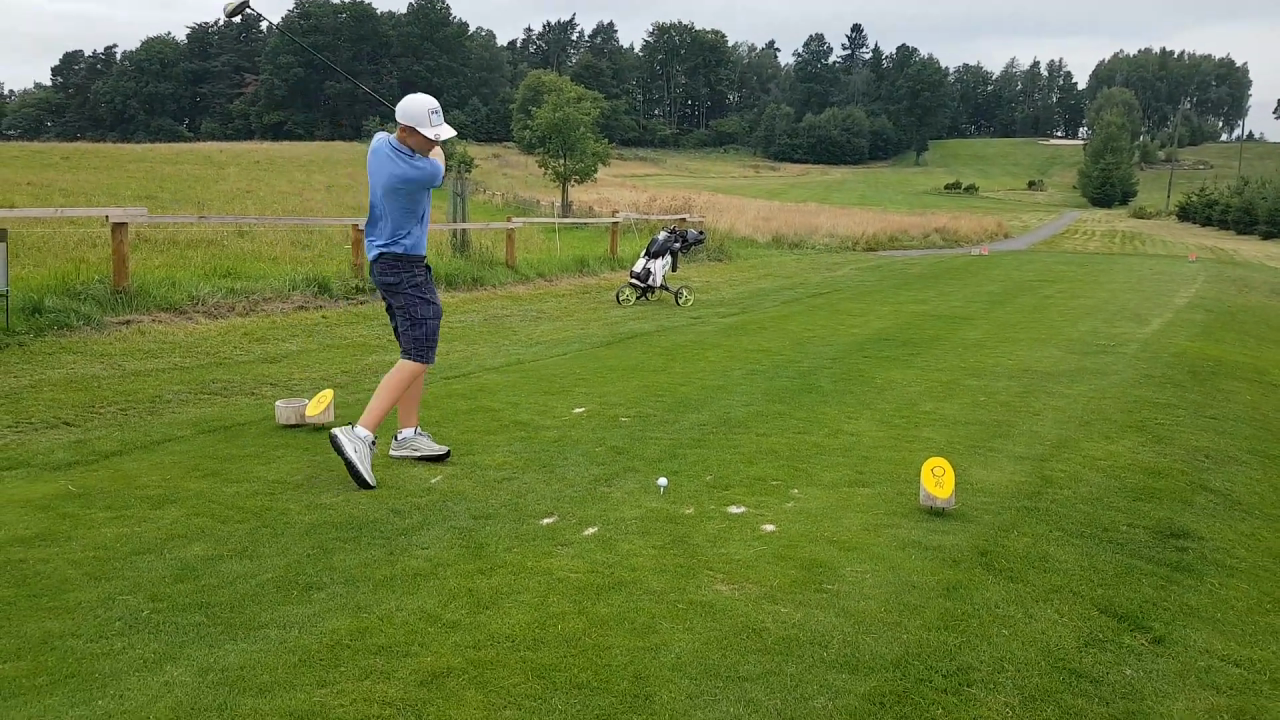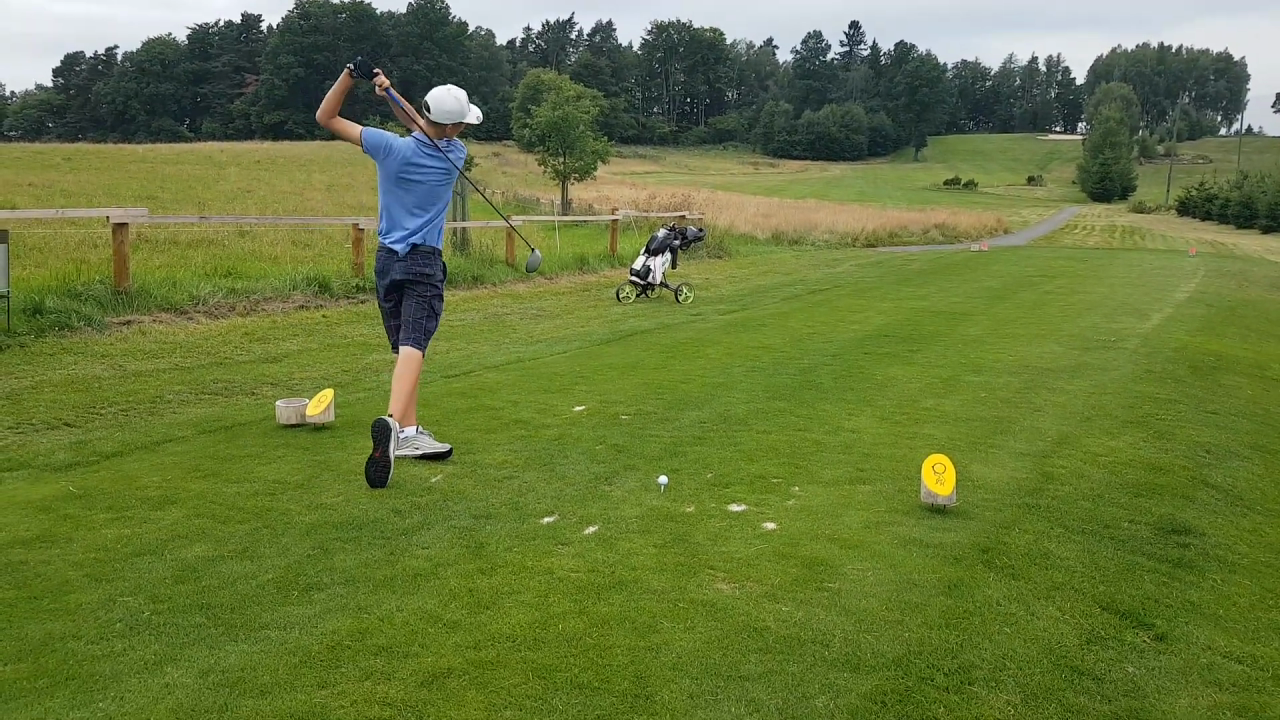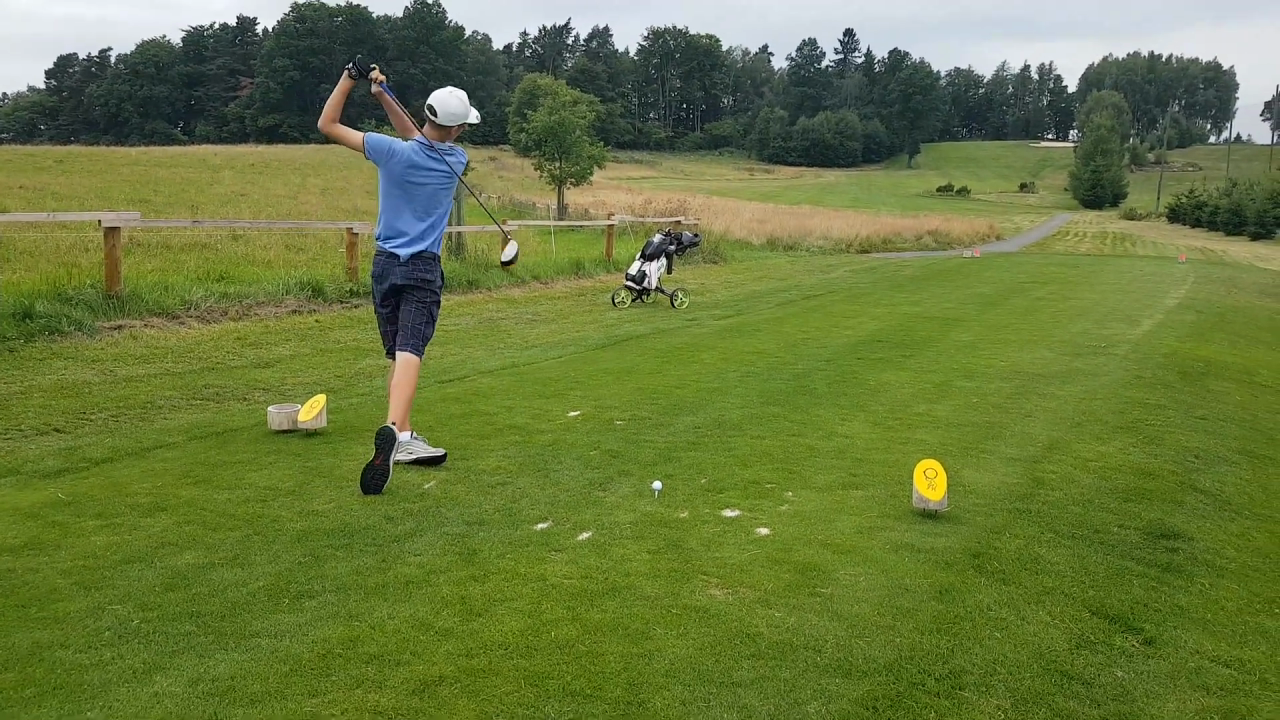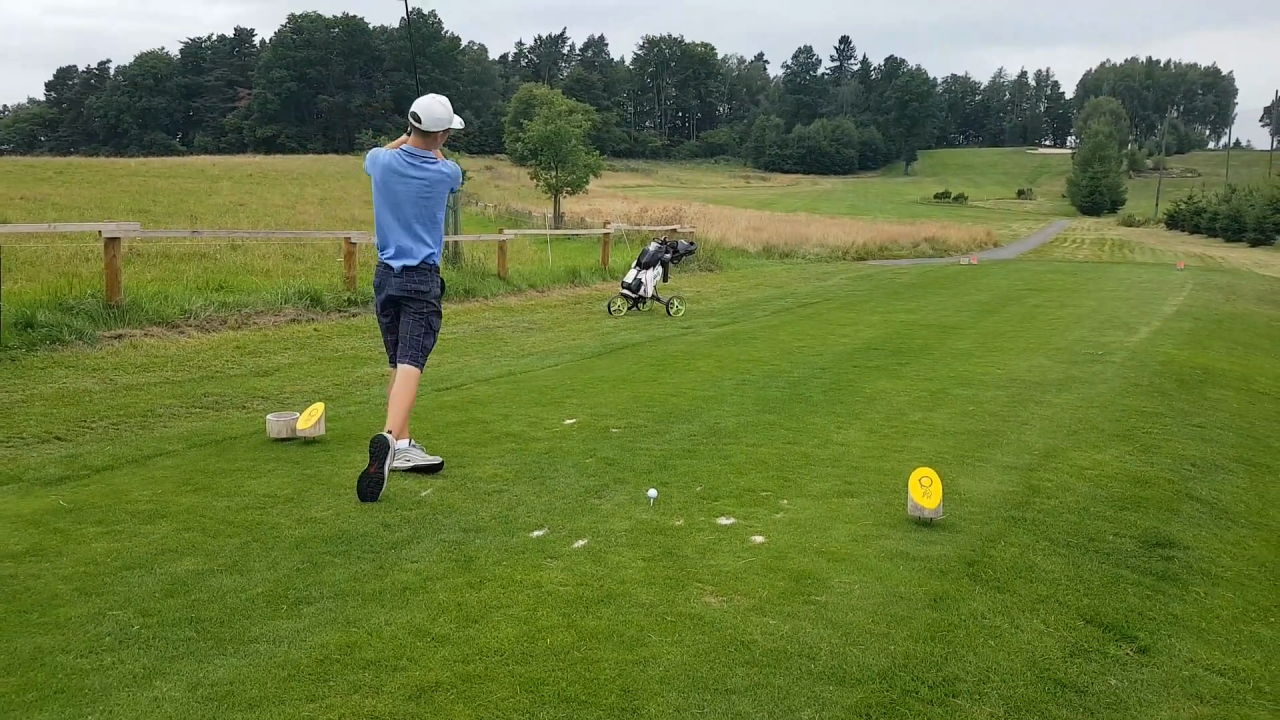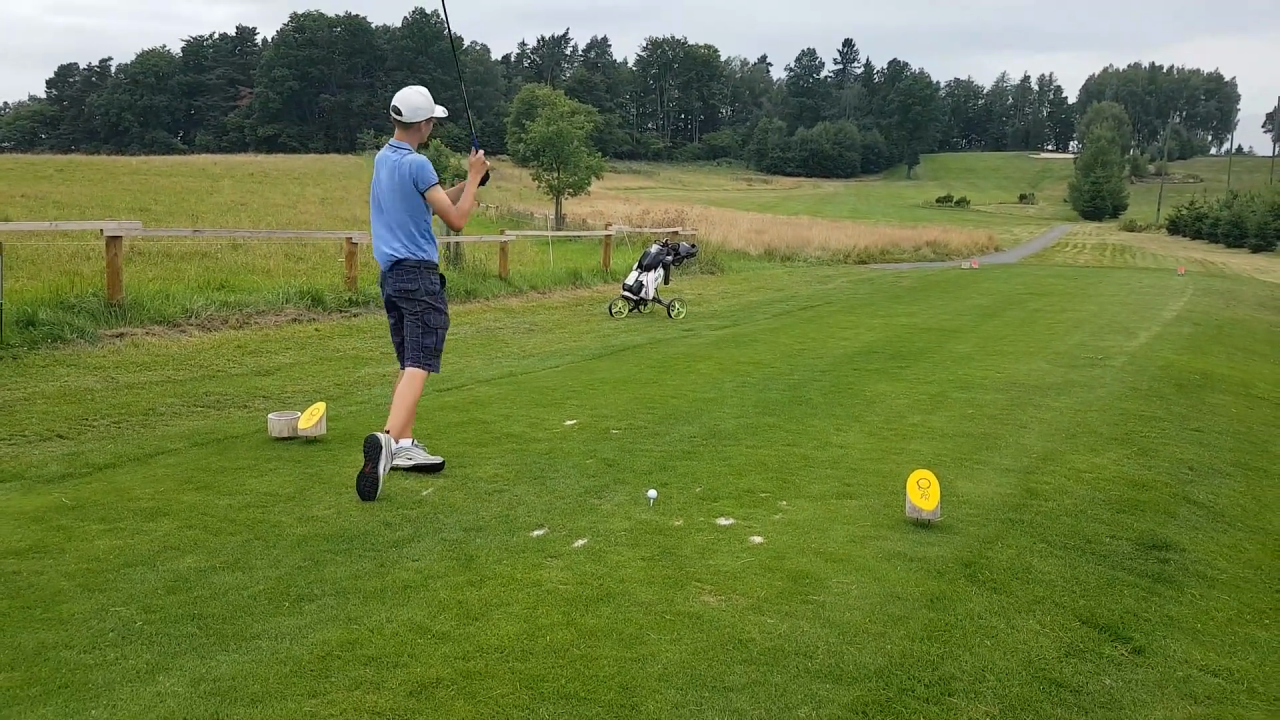
dt=0.3s
person 1, frame 1
left shoulder: (381, 143)
right shoulder: (423, 170)
left wrist: (429, 145)
right wrist: (435, 150)
left hip: (389, 264)
right hip: (404, 268)
left knee: (418, 351)
right knee: (416, 357)
left ankle: (407, 435)
right ankle: (359, 433)
person 1, frame 2
left shoulder: (389, 147)
right shoulder: (456, 154)
left elbow: (325, 118)
right elbow: (419, 128)
left wrist: (349, 75)
right wrist: (392, 95)
left hip: (387, 260)
right hip: (425, 264)
left knee: (404, 346)
right knee: (412, 346)
left ankle: (408, 432)
right ankle: (392, 422)
person 1, frame 3
left shoulder: (392, 152)
right shoulder: (457, 160)
left elbow: (327, 125)
left wrist: (349, 78)
right wrist: (384, 97)
left hip: (385, 264)
right hip: (424, 269)
left knee: (398, 353)
right knee: (409, 353)
left ankle: (404, 438)
right ankle: (392, 430)
person 1, frame 4
left shoulder: (377, 159)
right shoulder: (446, 170)
left wrist: (406, 138)
right wrist: (431, 145)
left hip: (385, 275)
right hip: (421, 278)
left knee: (399, 363)
right knee: (410, 364)
left ankle: (401, 444)
right ankle: (390, 440)
person 1, frame 5
left shoulder: (382, 158)
right shoulder: (417, 163)
right elbow: (457, 220)
left wrist: (469, 180)
right wrist: (474, 176)
left hip: (391, 274)
right hip: (419, 276)
left knee: (409, 363)
right knee: (419, 365)
left ankle: (403, 444)
right ankle: (387, 439)
